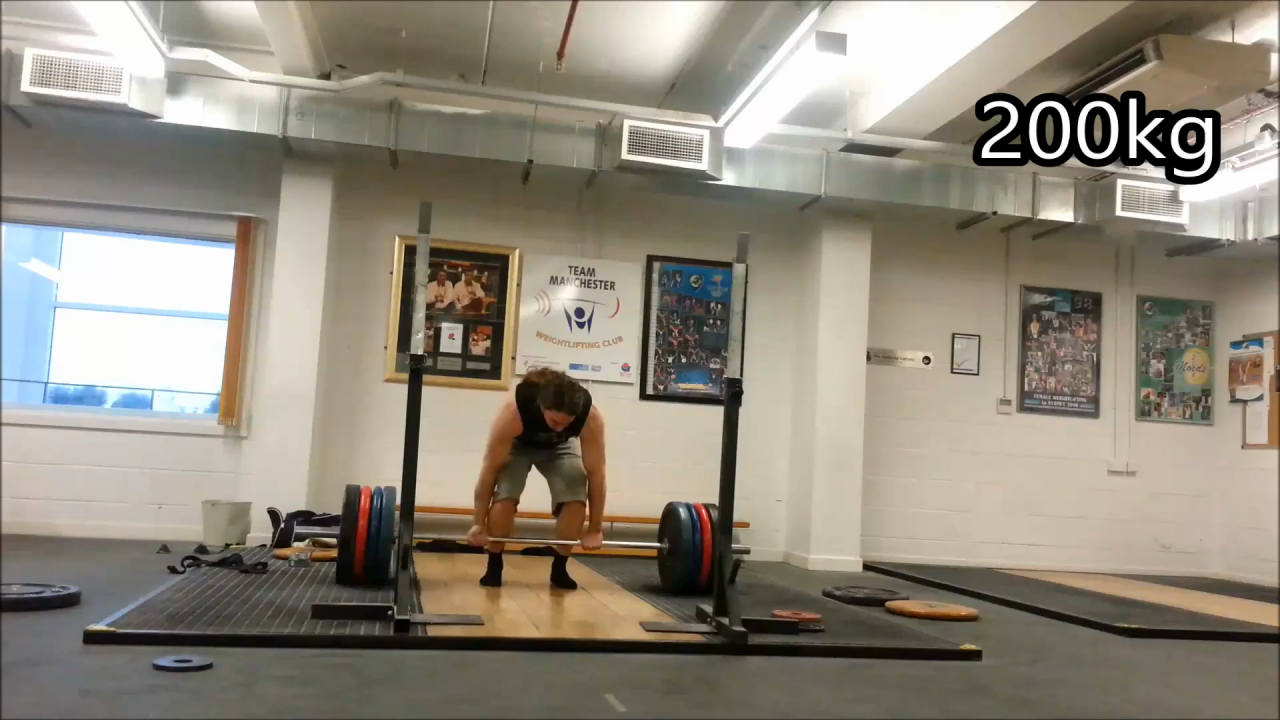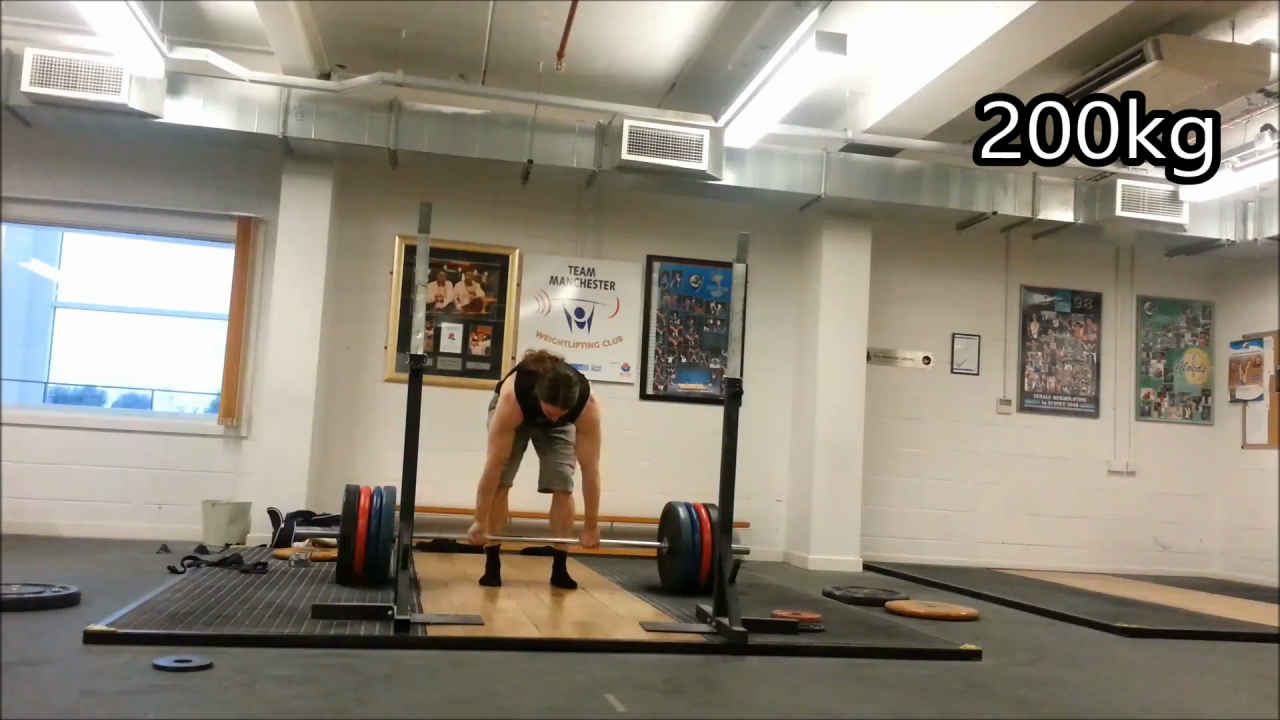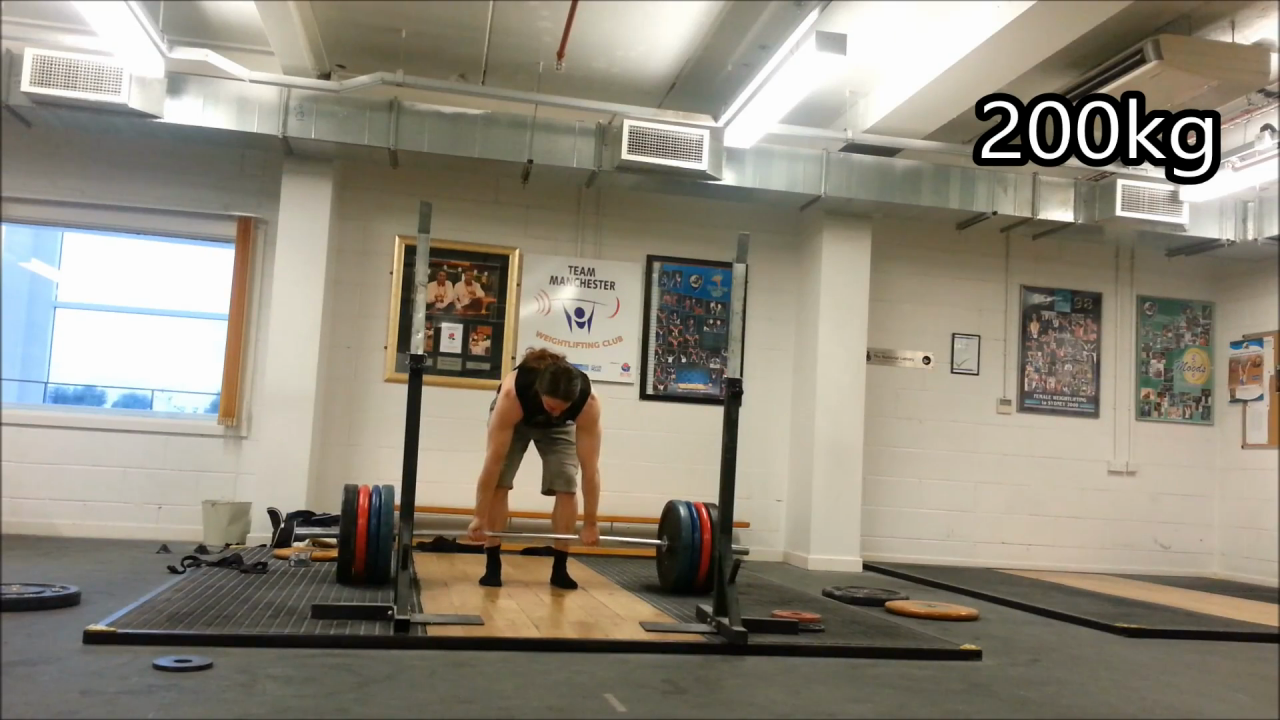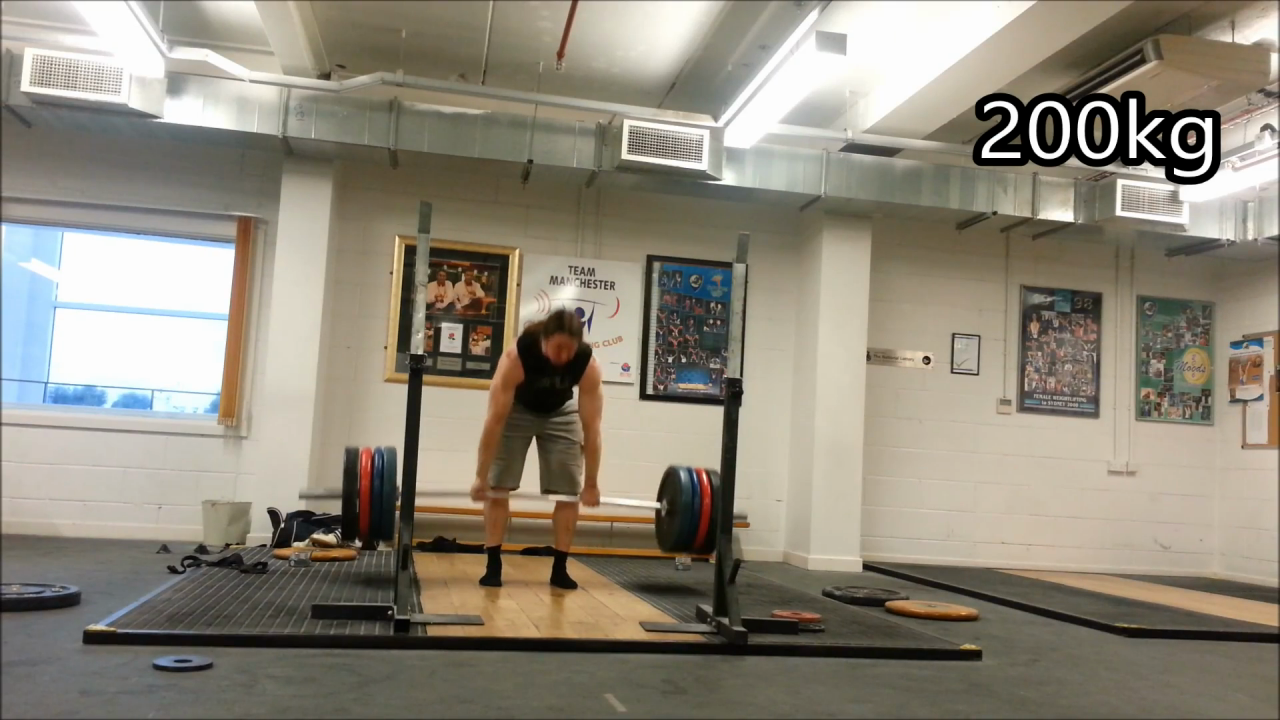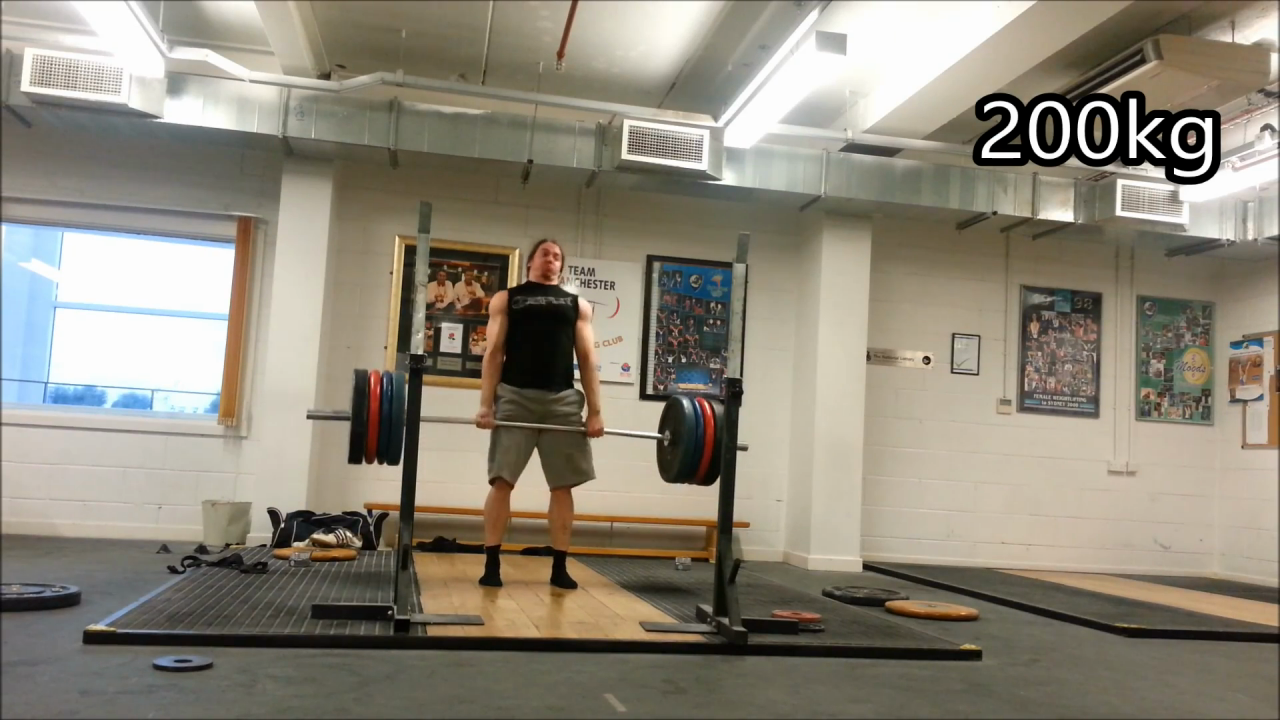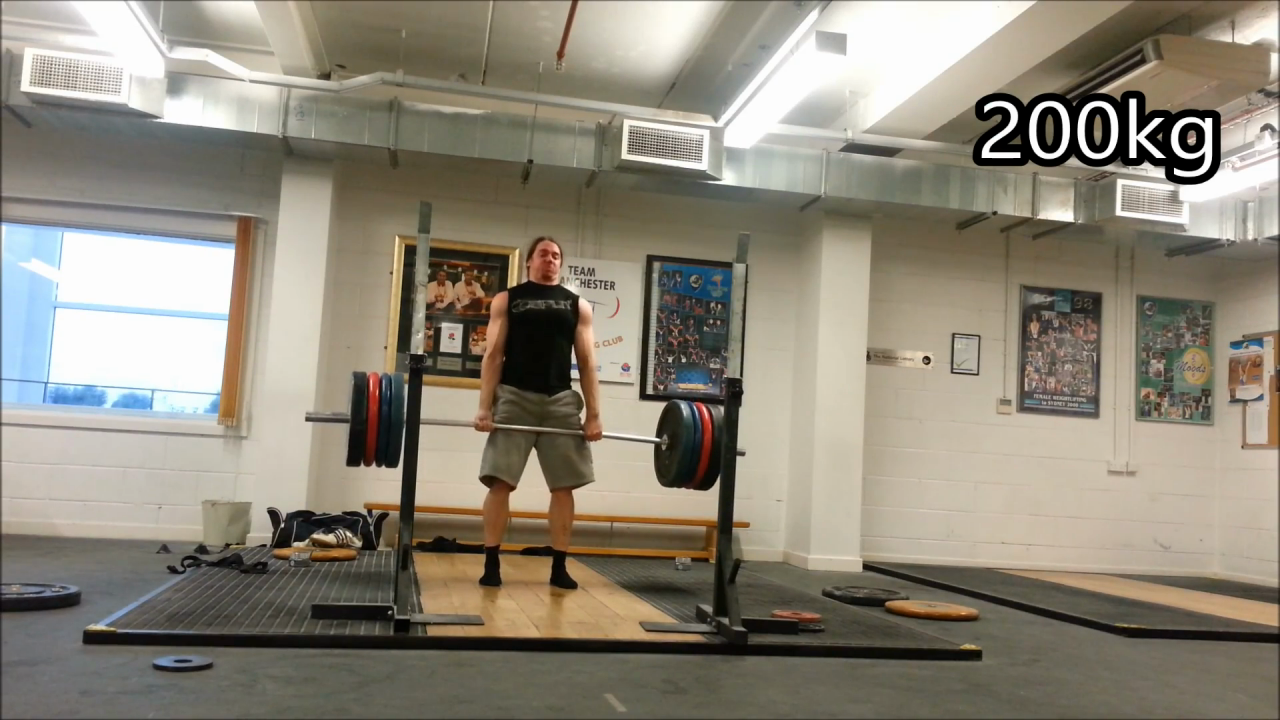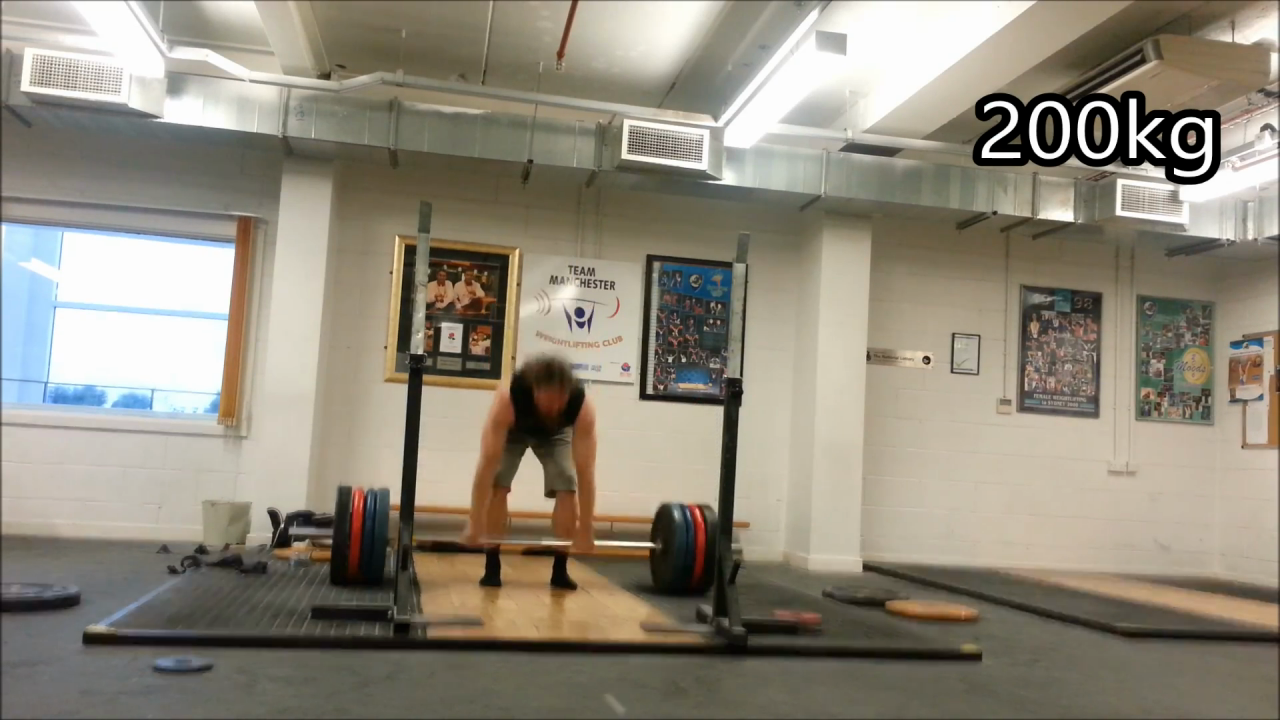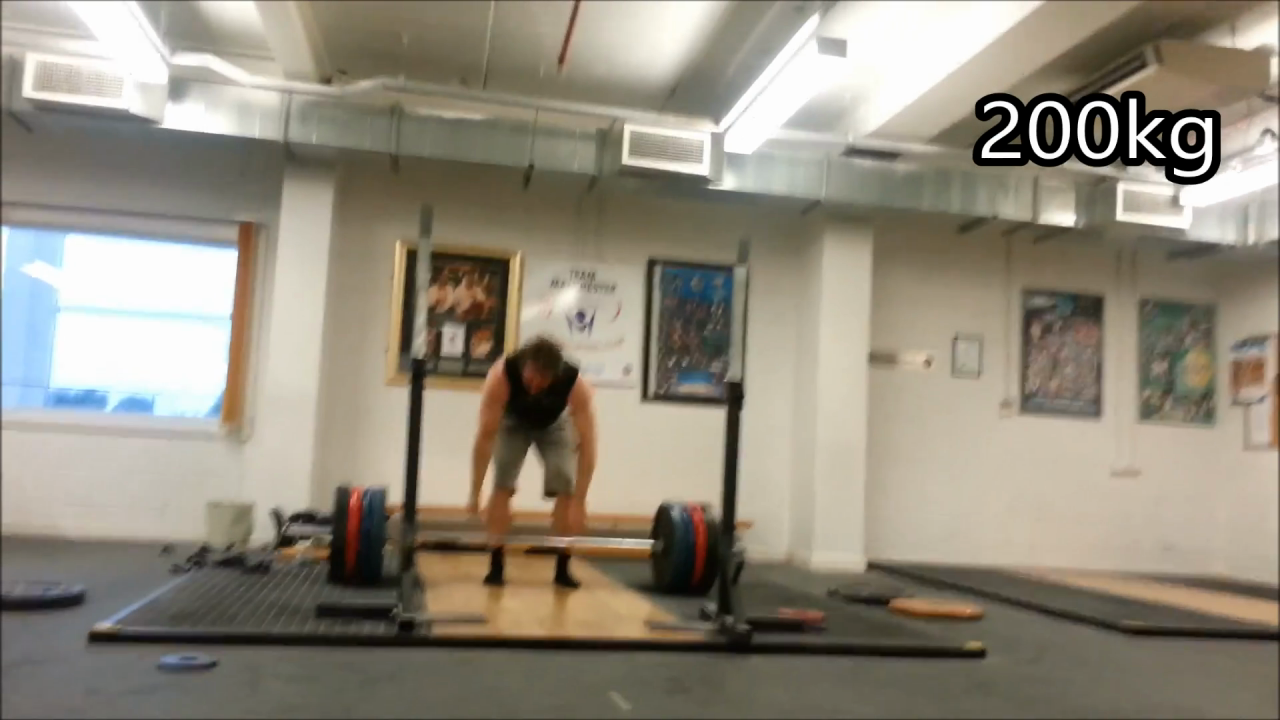
dt=0.5s
person 1, frame 1
left shoulder: (591, 417)
right shoulder: (513, 409)
left elbow: (596, 474)
right elbow: (489, 469)
left wrist: (595, 529)
right wrist: (478, 523)
left hip: (561, 447)
right hip: (516, 444)
left knee: (576, 499)
right knee: (505, 497)
left ankle: (559, 568)
right ankle: (494, 566)
person 1, frame 2
left shoulder: (588, 406)
right shoulder: (511, 396)
left elbow: (590, 469)
right elbow: (494, 464)
left wrist: (591, 526)
right wrist: (480, 521)
left hip: (558, 427)
right hip: (514, 413)
left knee: (562, 485)
right knee: (500, 481)
left ankle: (560, 567)
right ankle: (492, 565)
person 1, frame 3
left shoulder: (589, 403)
right shoulder: (512, 393)
left elbow: (590, 466)
right elbow: (494, 460)
left wrist: (590, 523)
right wrist: (479, 517)
left hip: (560, 428)
right hip: (515, 419)
left knee: (566, 485)
right knee: (499, 482)
left ankle: (560, 568)
right ankle: (492, 565)
person 1, frame 4
left shoulder: (589, 365)
right shoulder: (516, 357)
left elbow: (592, 428)
right elbow: (495, 419)
left wrist: (591, 485)
right wrist: (481, 477)
left hip: (560, 412)
right hip: (518, 409)
left knee: (569, 489)
right knee: (499, 486)
left ankle: (560, 568)
right ankle: (493, 566)
person 1, frame 5
left shoulder: (577, 304)
right shoulder: (506, 299)
left elbow: (587, 358)
right elbow: (494, 352)
left wrist: (594, 411)
right wrist: (485, 404)
left hip: (563, 400)
right hip: (515, 396)
left knee: (563, 486)
right knee: (501, 480)
left ankle: (559, 567)
right ankle: (491, 565)
person 1, frame 6
left shoulder: (578, 305)
right shoulder: (507, 300)
left elbow: (587, 362)
right elbow: (493, 355)
left wrist: (593, 415)
right wrist: (485, 407)
left hip: (561, 402)
right hip: (514, 398)
left knee: (565, 486)
right knee: (499, 483)
left ankle: (559, 568)
right ankle: (491, 566)
person 1, frame 7
left shoulder: (582, 406)
right shoulder: (508, 399)
left elbow: (585, 472)
right elbow: (487, 465)
left wrist: (585, 529)
right wrist: (474, 524)
left hip: (556, 434)
right hip: (513, 432)
left knee: (567, 487)
right knee: (497, 484)
left ankle: (559, 570)
right ankle: (492, 568)
person 1, frame 8
left shoulder: (576, 384)
right shoulder: (501, 375)
left elbow: (587, 447)
right elbow: (485, 437)
left wrist: (579, 502)
right wrist: (475, 493)
left hip: (554, 423)
right hip: (513, 419)
left knee: (566, 490)
right knee: (502, 485)
left ankle: (562, 569)
right ankle: (496, 566)
